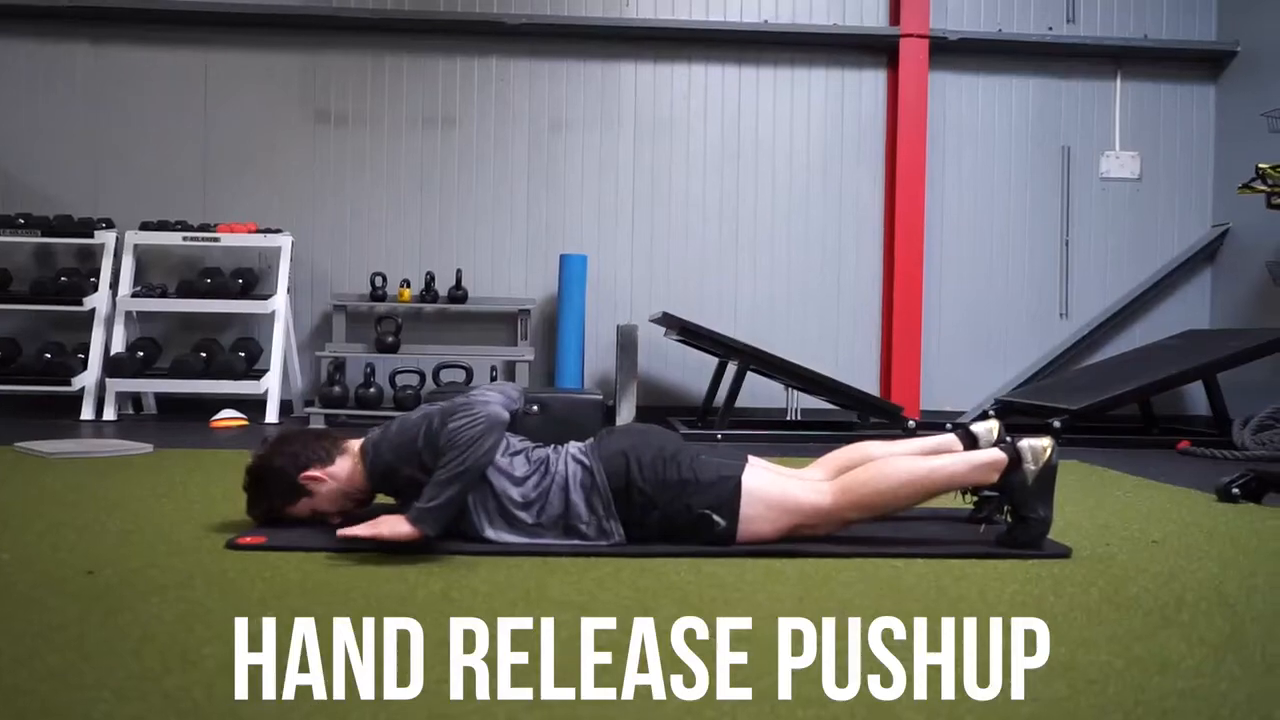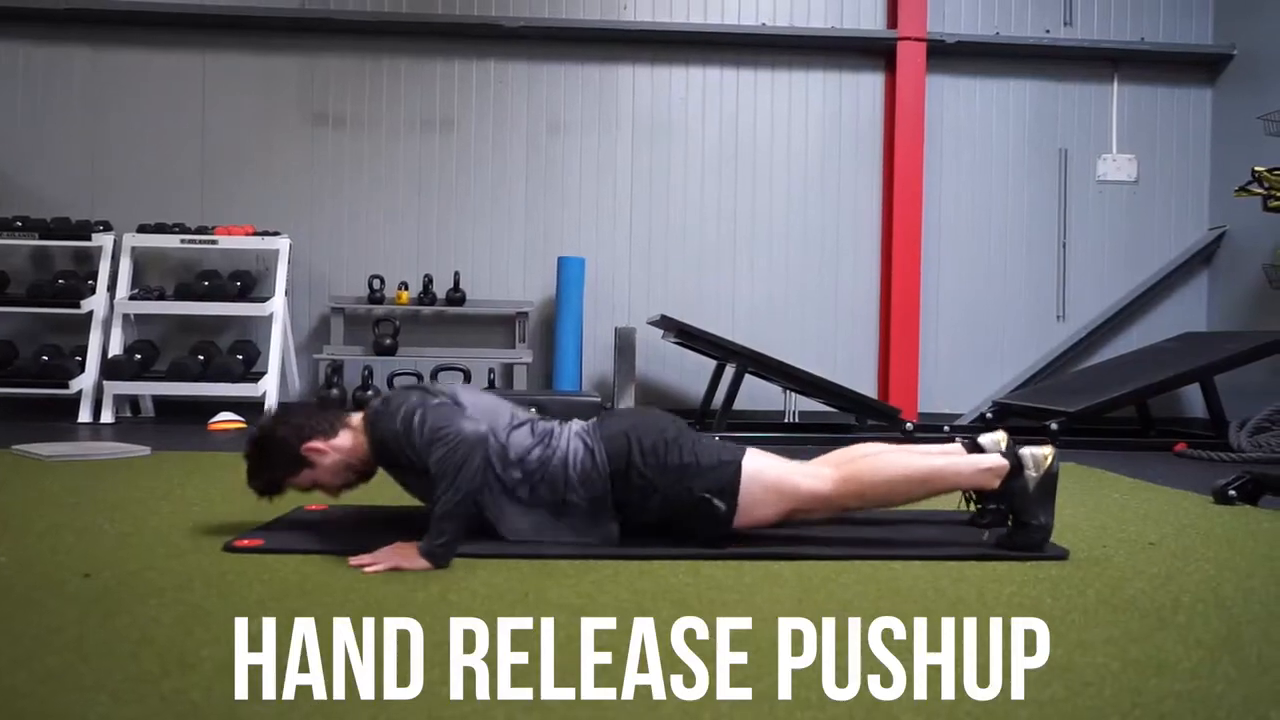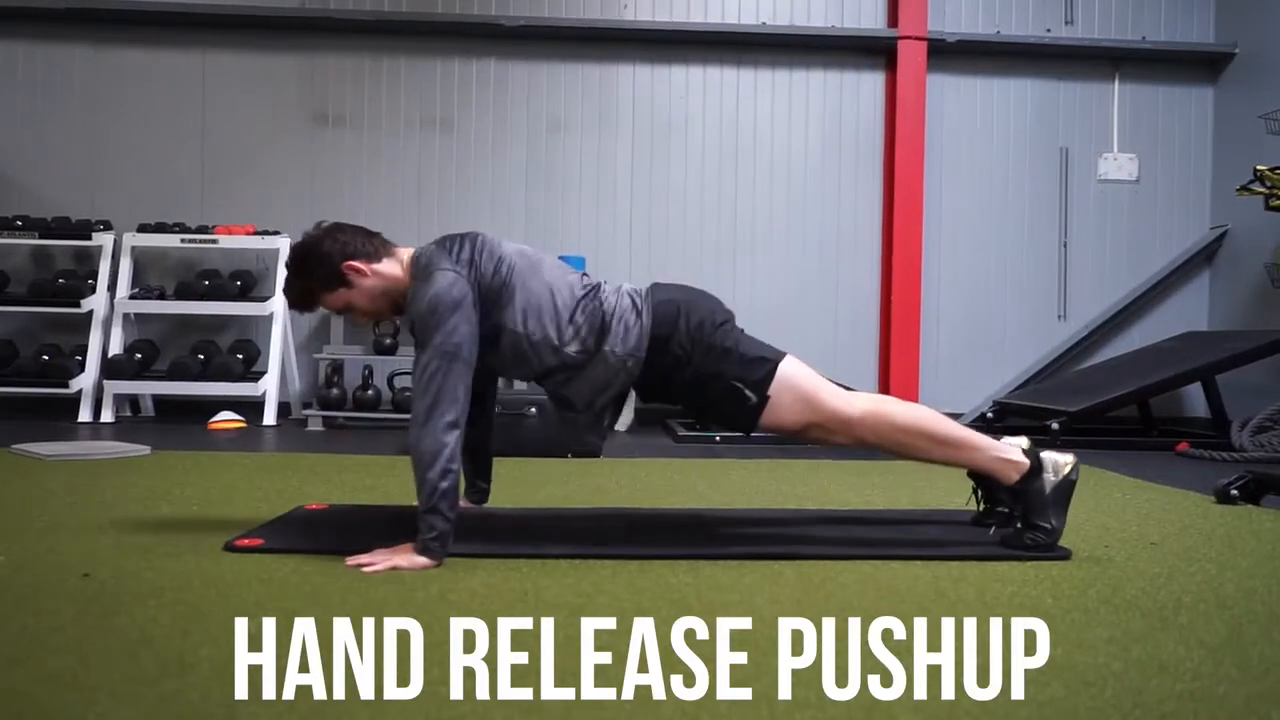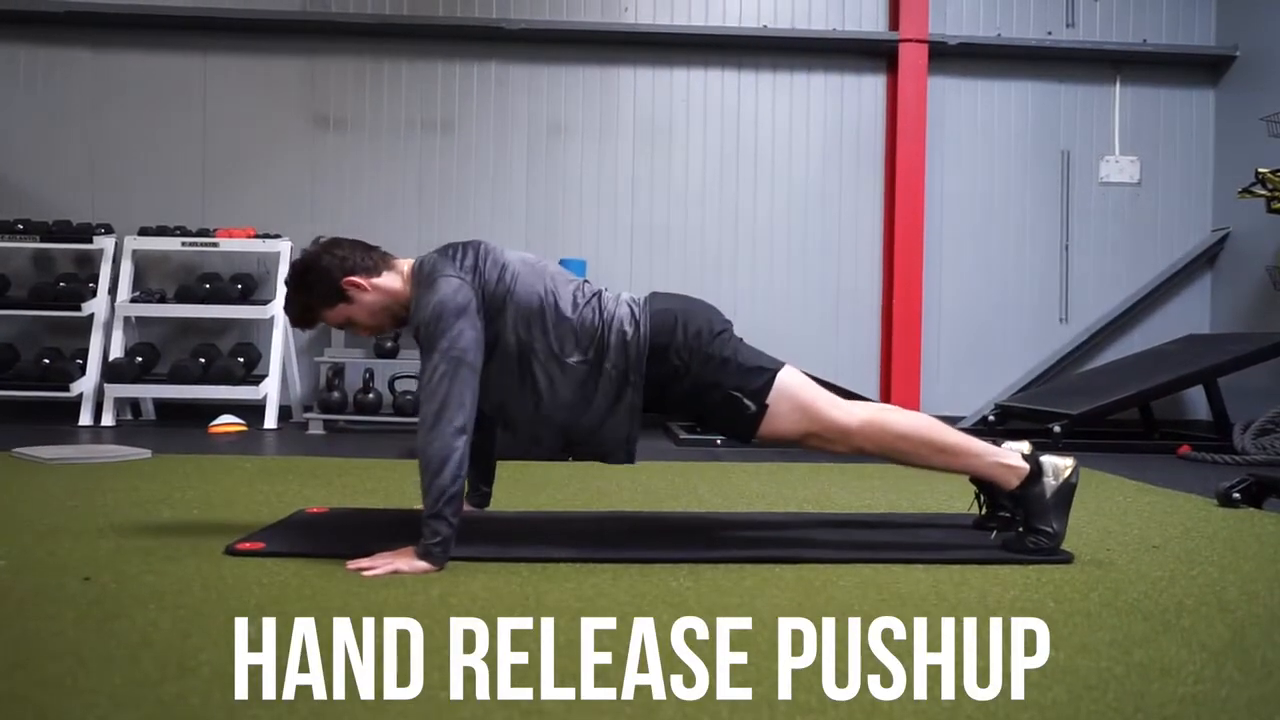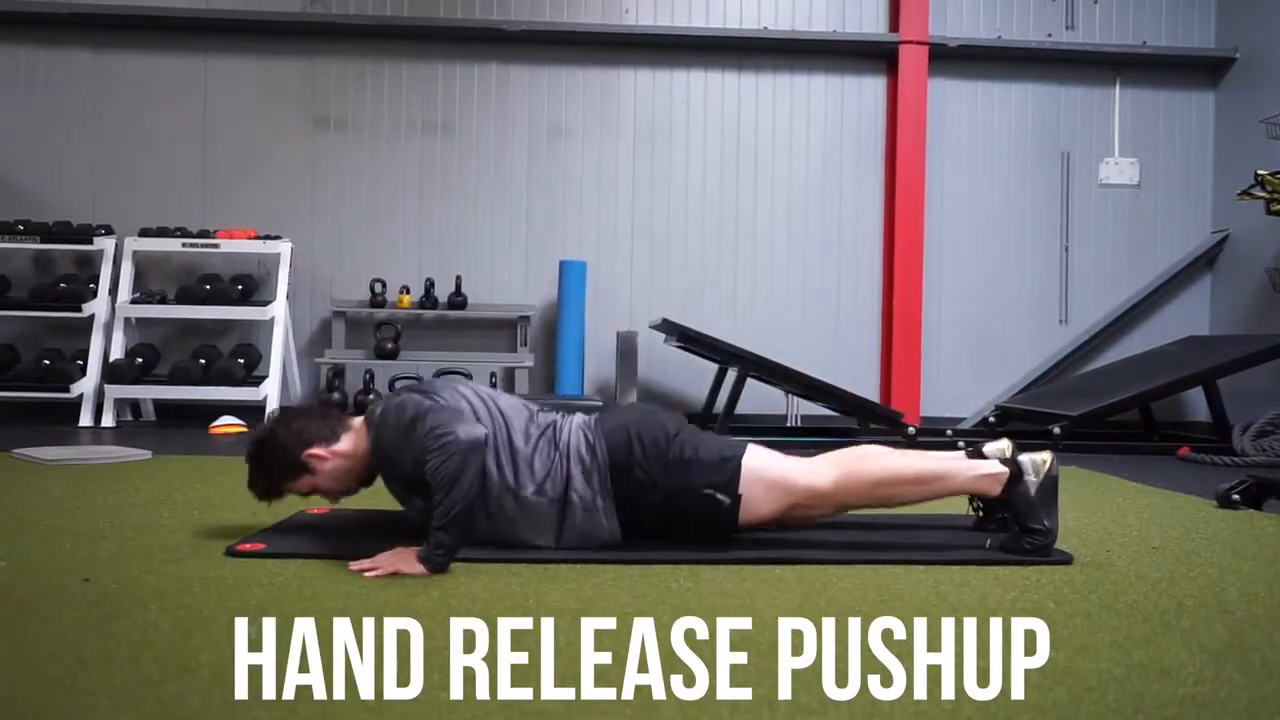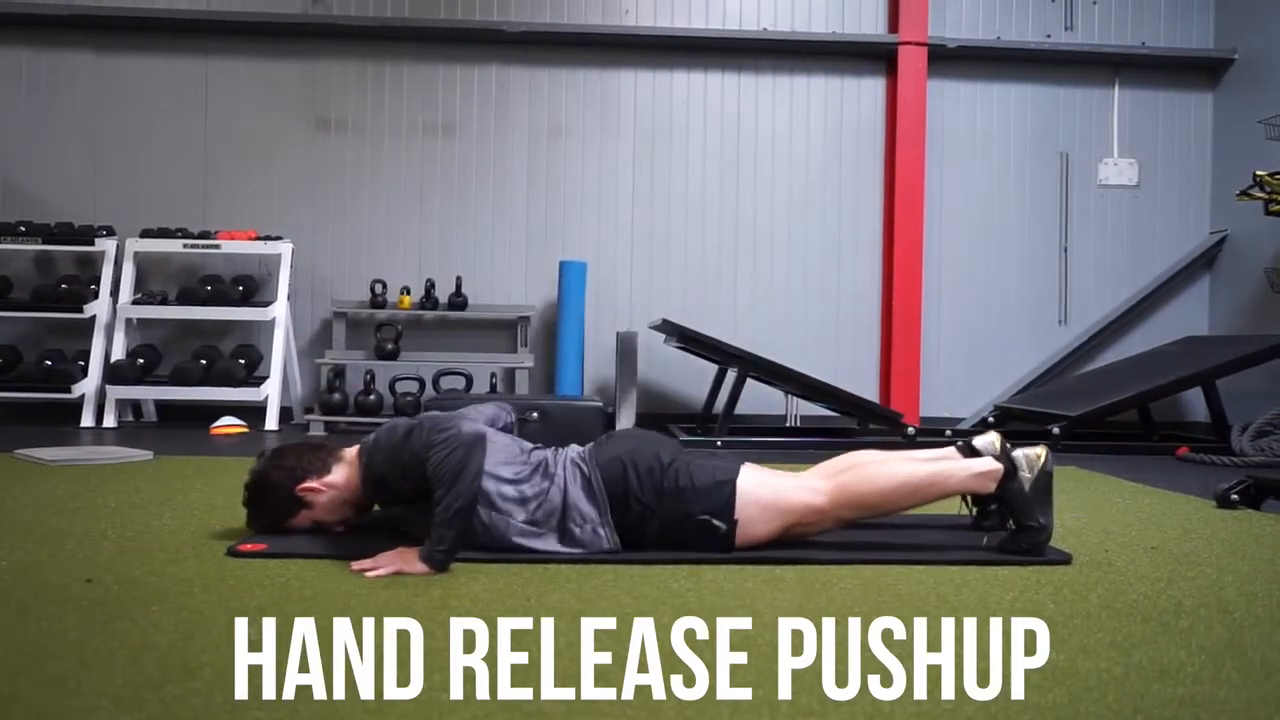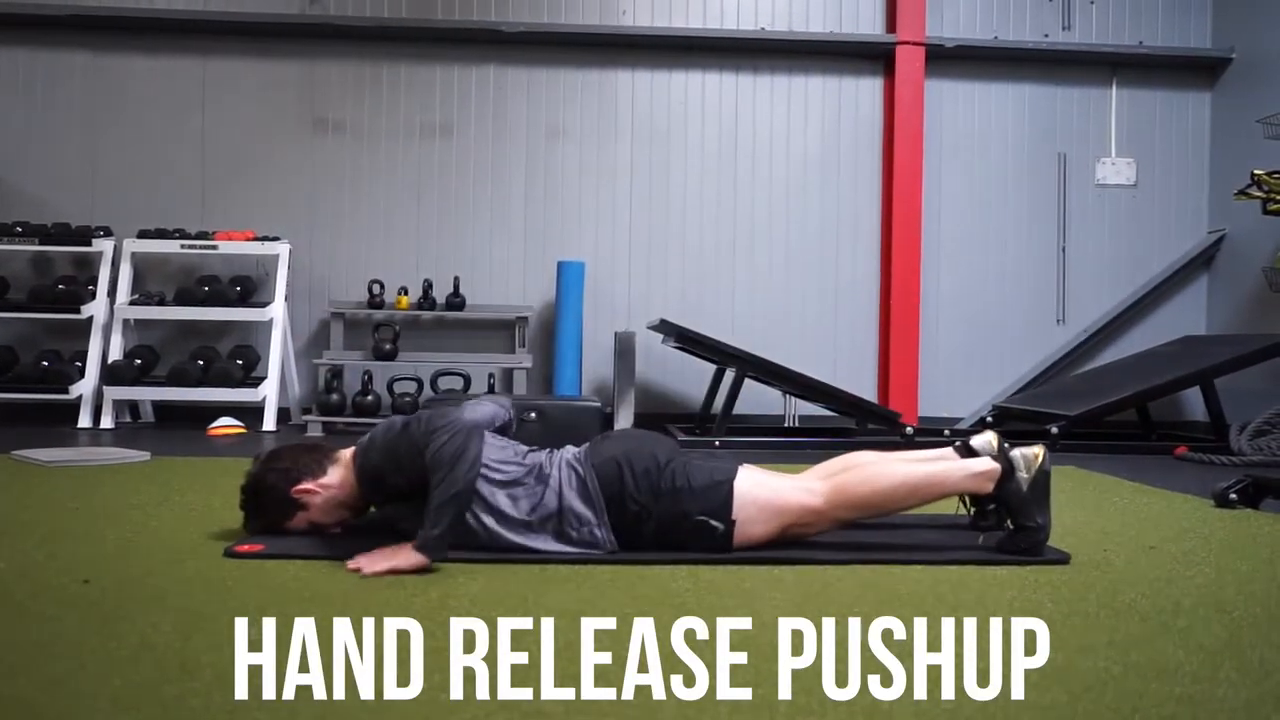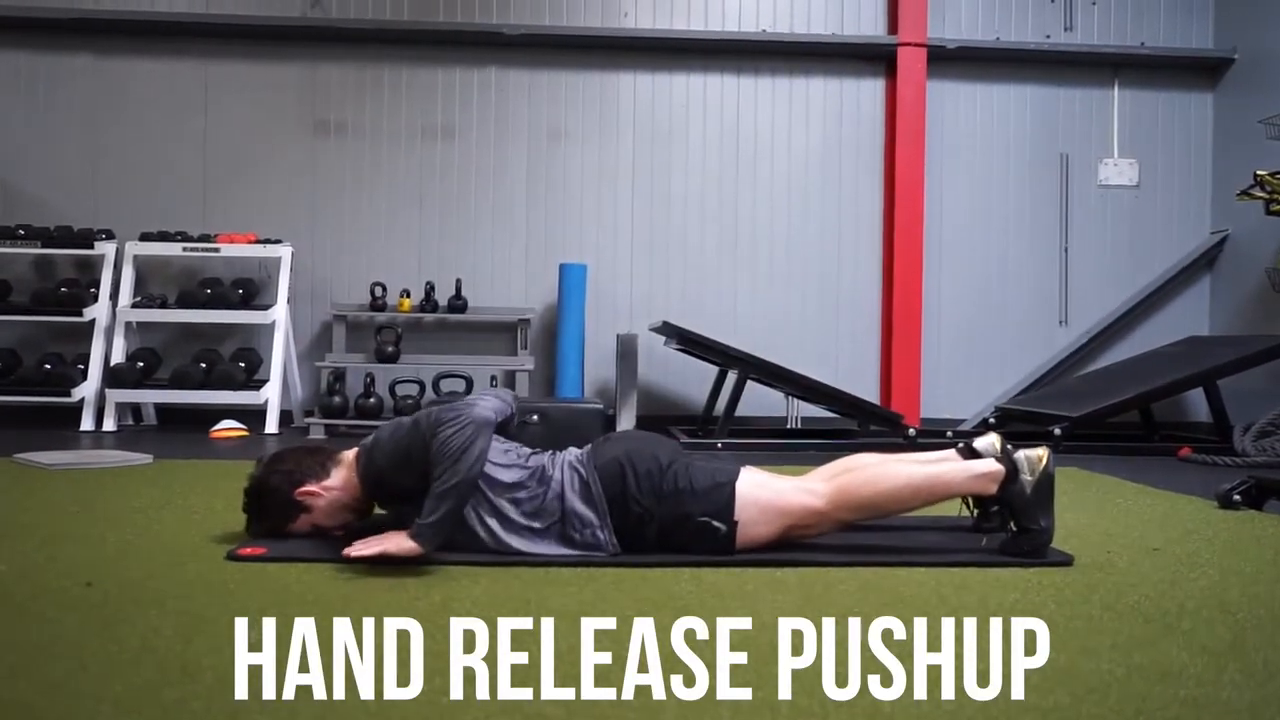
dt=0.5s
person 1, frame 1
left shoulder: (392, 451)
right shoulder: (405, 451)
left elbow: (483, 413)
right elbow: (503, 392)
left wrist: (420, 517)
left hip: (631, 489)
right hip: (621, 470)
left knee: (825, 505)
right knee: (812, 481)
left ankle: (1006, 462)
right ankle: (967, 443)
person 1, frame 2
left shoulder: (392, 419)
right shoulder: (410, 413)
left elbow: (467, 441)
left wrist: (433, 548)
right wrist: (451, 514)
left hip: (627, 472)
right hip: (619, 451)
left knee: (820, 488)
right knee: (815, 478)
left ankle: (1004, 468)
right ankle: (975, 450)
person 1, frame 3
left shoulder: (438, 284)
right shoulder: (446, 278)
left elbow: (437, 412)
right elbow: (474, 389)
left wrist: (429, 541)
right wrist: (472, 491)
left hip: (666, 339)
right hip: (654, 338)
left knee: (837, 414)
right knee: (831, 419)
left ankle: (1027, 471)
right ankle: (1002, 462)
person 1, frame 4
left shoulder: (441, 292)
right shoulder: (446, 284)
left elbow: (446, 418)
right elbow: (479, 398)
left wrist: (432, 544)
right wrist: (473, 497)
left hip: (664, 350)
right hip: (656, 345)
left knee: (839, 426)
right knee: (833, 429)
left ankle: (1028, 477)
right ankle: (1002, 458)
person 1, frame 5
left shoulder: (392, 425)
right shoulder: (413, 410)
left elbow: (465, 441)
left wrist: (432, 553)
right wrist: (445, 516)
left hip: (625, 468)
right hip: (617, 450)
left knee: (814, 488)
right knee: (808, 483)
left ankle: (1005, 475)
right ankle: (982, 457)
person 1, frame 6
left shoulder: (383, 456)
right shoulder: (403, 450)
left elbow: (464, 439)
right elbow: (495, 413)
left wrist: (433, 551)
right wrist: (437, 523)
left hip: (624, 495)
right hip: (616, 473)
left knee: (813, 503)
right knee: (809, 492)
left ankle: (998, 472)
right ankle: (972, 454)
person 1, frame 7
left shoulder: (381, 457)
right shoulder: (397, 465)
left elbow: (466, 421)
right elbow: (494, 409)
left wrist: (425, 541)
right wrist: (428, 521)
left hip: (624, 499)
right hip: (613, 479)
left knee: (810, 504)
right knee: (806, 486)
left ankle: (1001, 474)
right ankle: (972, 456)
person 1, frame 8
left shoulder: (384, 456)
right shoulder: (401, 456)
left elbow: (470, 420)
right elbow: (498, 402)
left wrist: (423, 531)
left hip: (625, 498)
right hip: (614, 474)
left knee: (813, 505)
right knee: (812, 490)
left ankle: (1000, 474)
right ankle: (974, 455)
